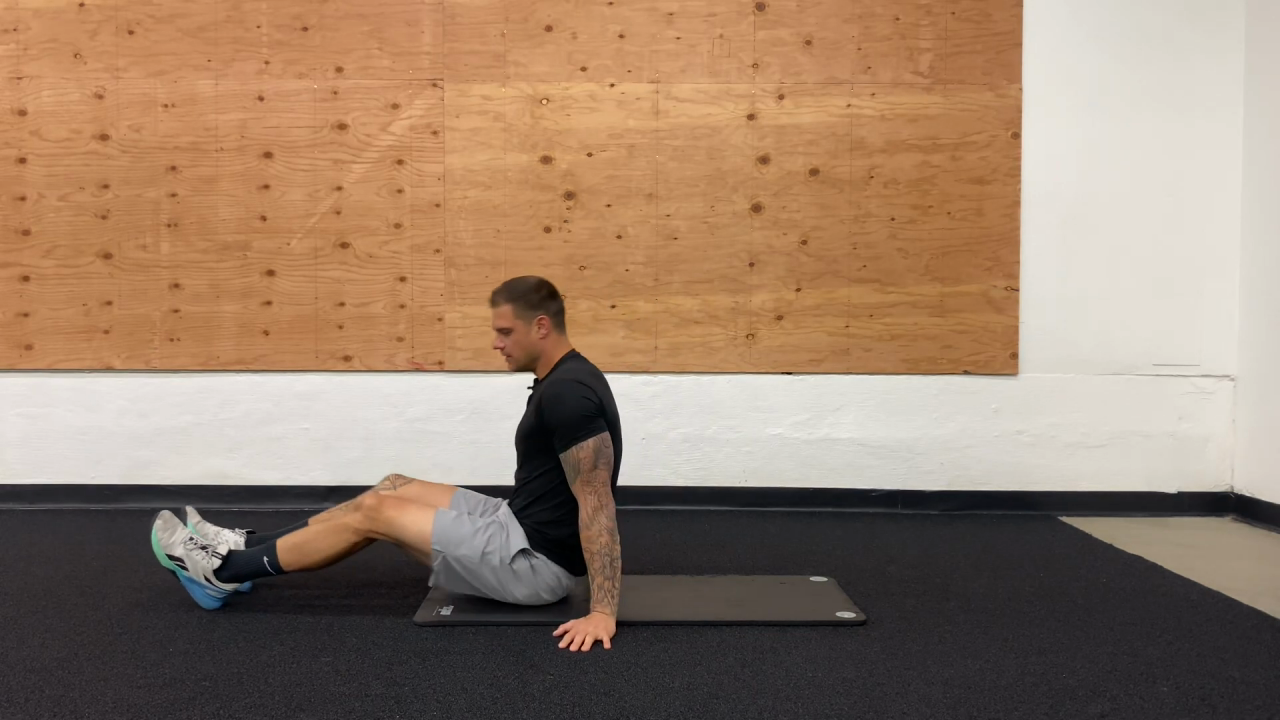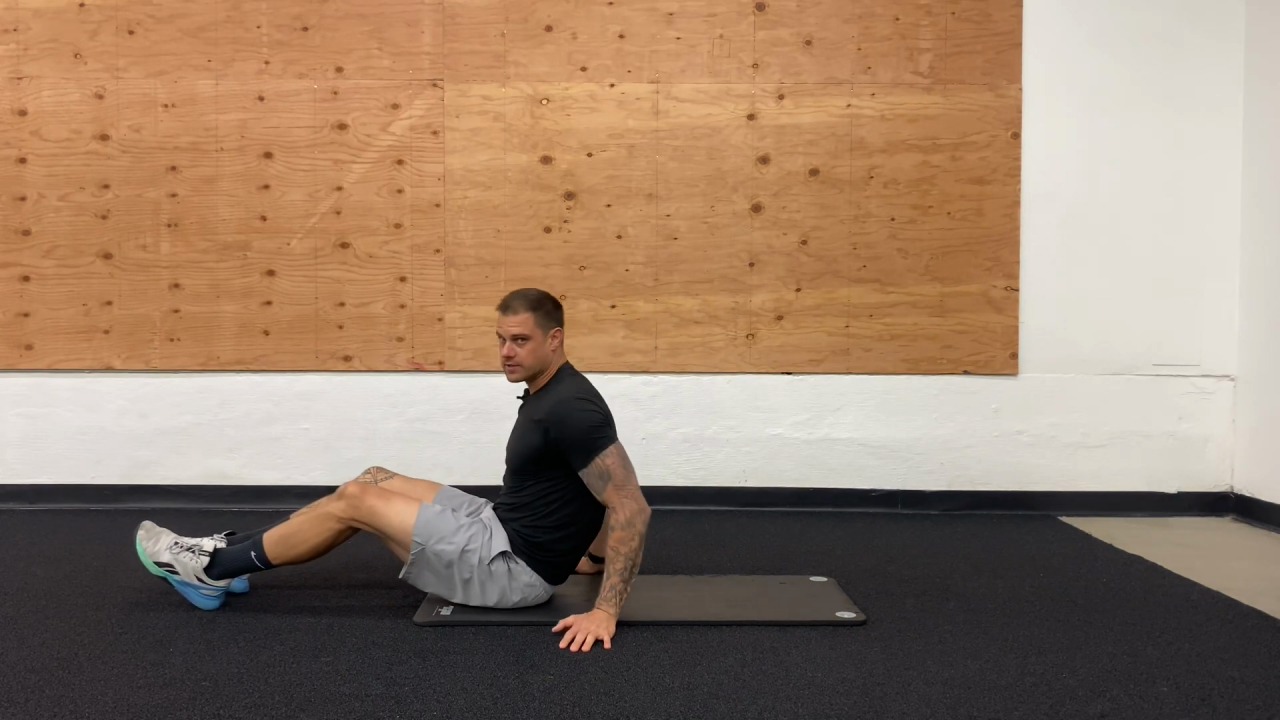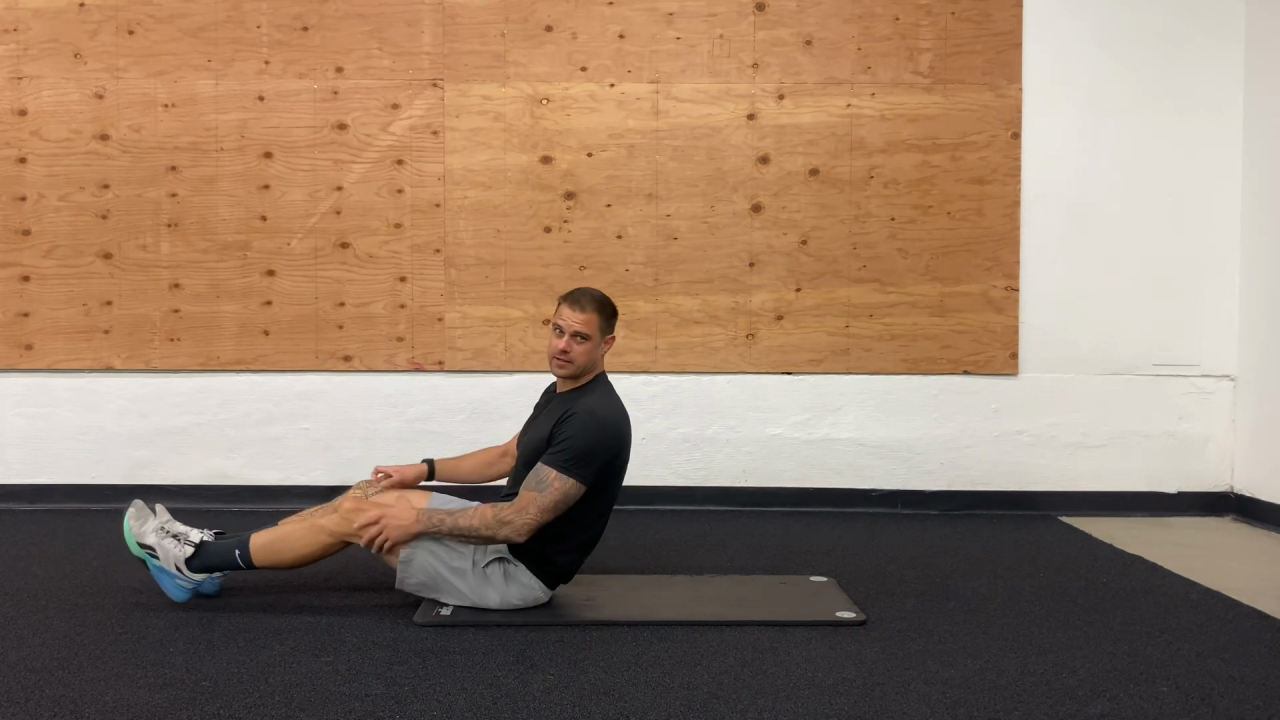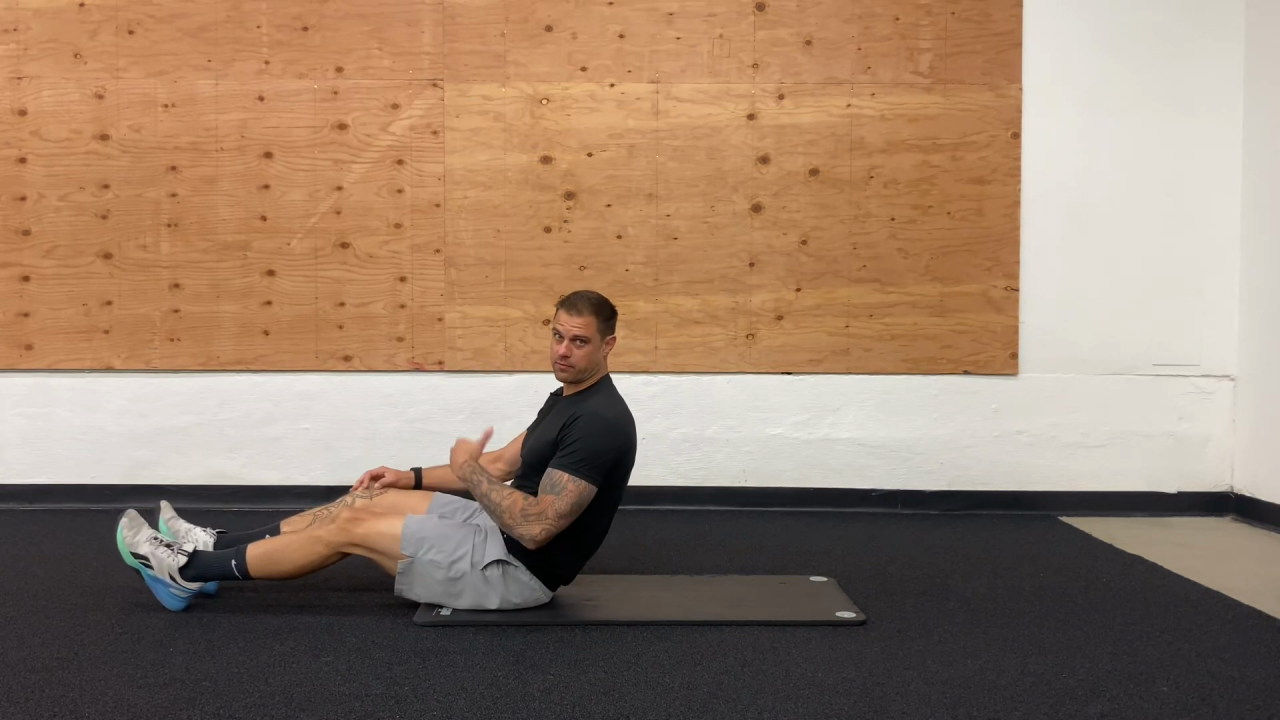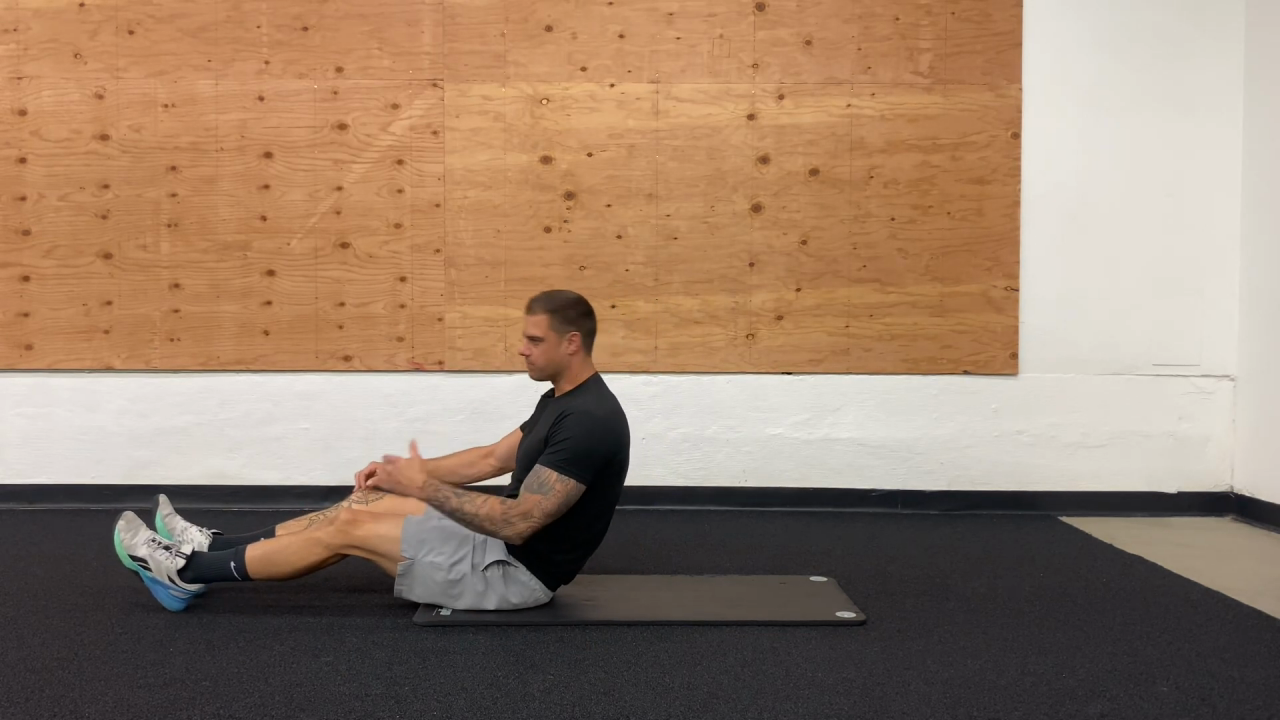
dt=0.5s
person 1, frame 1
left shoulder: (566, 393)
right shoulder: (569, 380)
left elbow: (597, 502)
right elbow: (585, 494)
left wrist: (603, 612)
right wrist: (580, 552)
left hip: (533, 562)
right hip: (525, 531)
left knee: (372, 512)
right knee: (394, 489)
left ankle: (224, 571)
right ankle: (245, 548)
person 1, frame 2
left shoulder: (568, 408)
right shoulder: (550, 393)
left elbow: (632, 508)
right elbow: (604, 495)
left wrist: (605, 611)
right wrist: (589, 549)
left hip: (514, 567)
right hip: (504, 530)
left knee: (355, 501)
right knee: (374, 481)
left ankle: (213, 570)
right ankle: (229, 553)
person 1, frame 3
left shoulder: (592, 419)
right shoulder: (562, 393)
left elbow: (517, 522)
right elbow: (510, 456)
left wrist: (419, 520)
right wrist: (424, 470)
left hip: (518, 570)
right hip: (506, 543)
left knee: (354, 519)
right knee: (366, 496)
left ankle: (193, 562)
right ankle: (210, 548)
person 1, frame 4
left shoulder: (598, 422)
right shoulder: (568, 398)
left elbow: (536, 528)
right elbow: (505, 463)
left wrist: (469, 473)
right wrist: (414, 478)
left hip: (516, 568)
right hip: (504, 534)
left knee: (351, 527)
right knee: (366, 499)
left ankle: (189, 571)
right ankle: (213, 547)
person 1, frame 5
left shoulder: (587, 420)
right shoulder: (565, 400)
left elbow: (519, 523)
right elbow: (494, 458)
left wrist: (423, 487)
right wrist: (411, 470)
left hip: (518, 571)
right hip: (510, 544)
left knee: (349, 529)
right knee: (358, 508)
left ankle: (185, 572)
right ankle: (209, 548)
